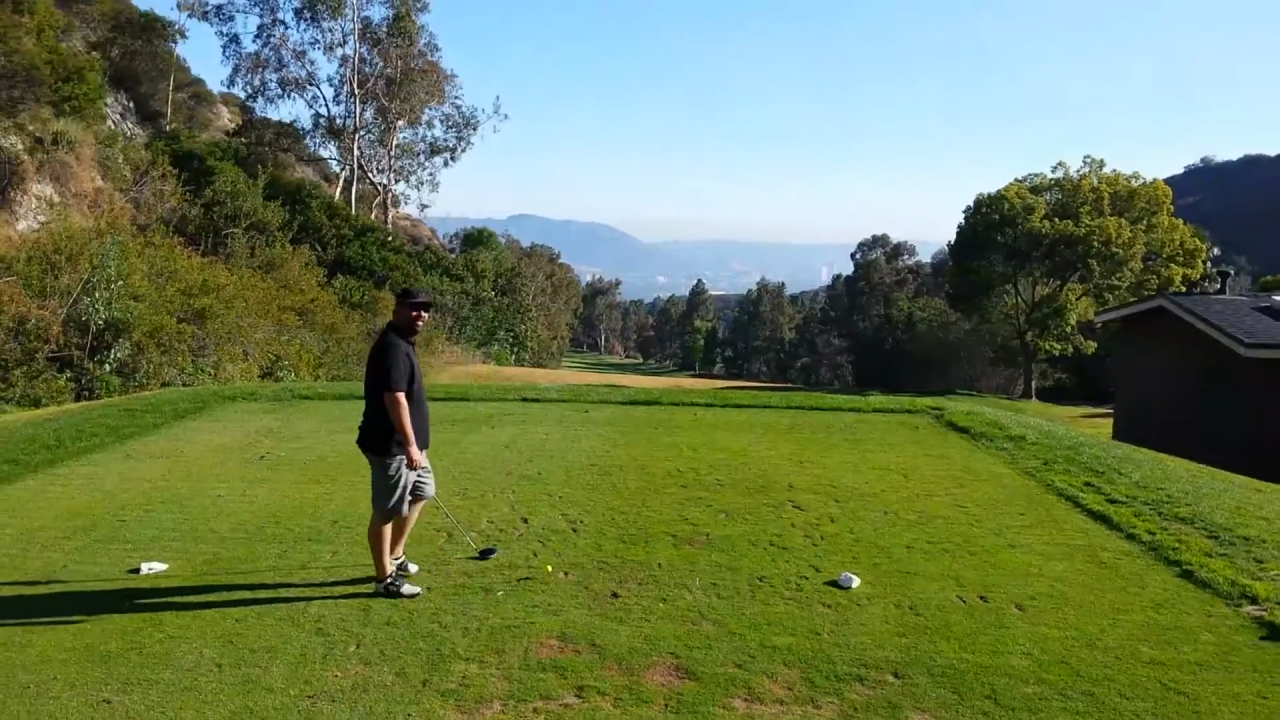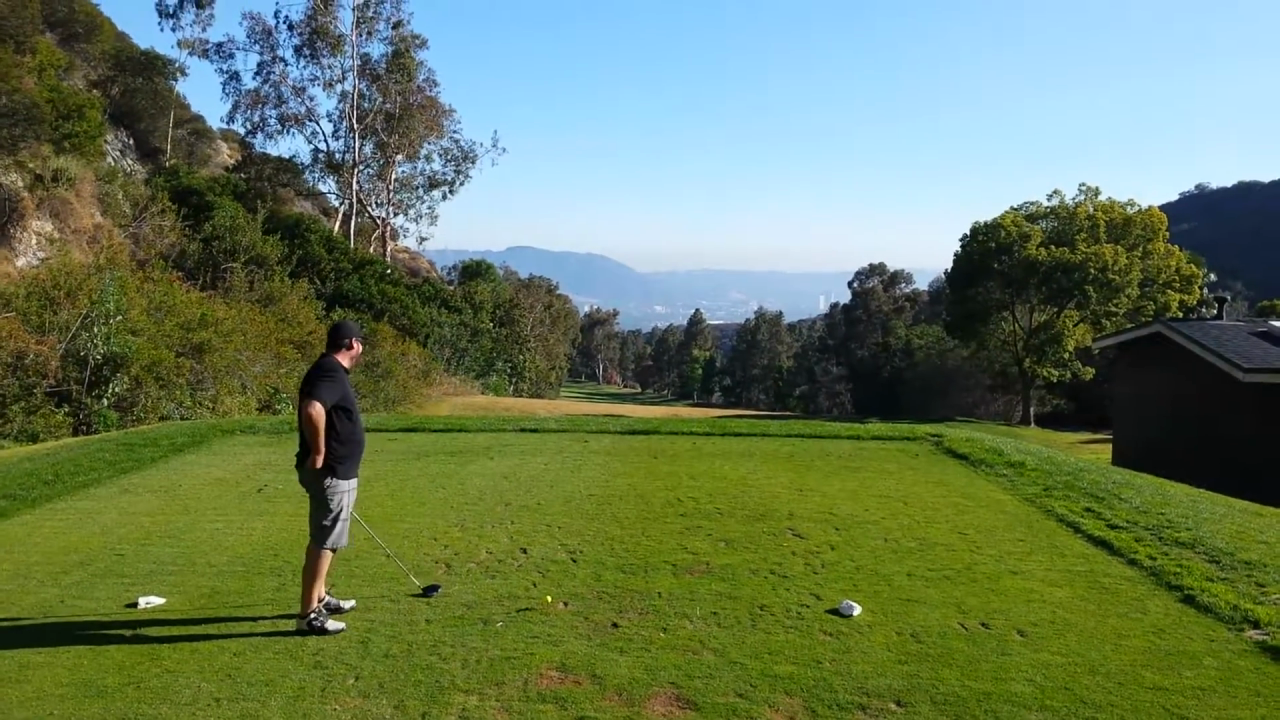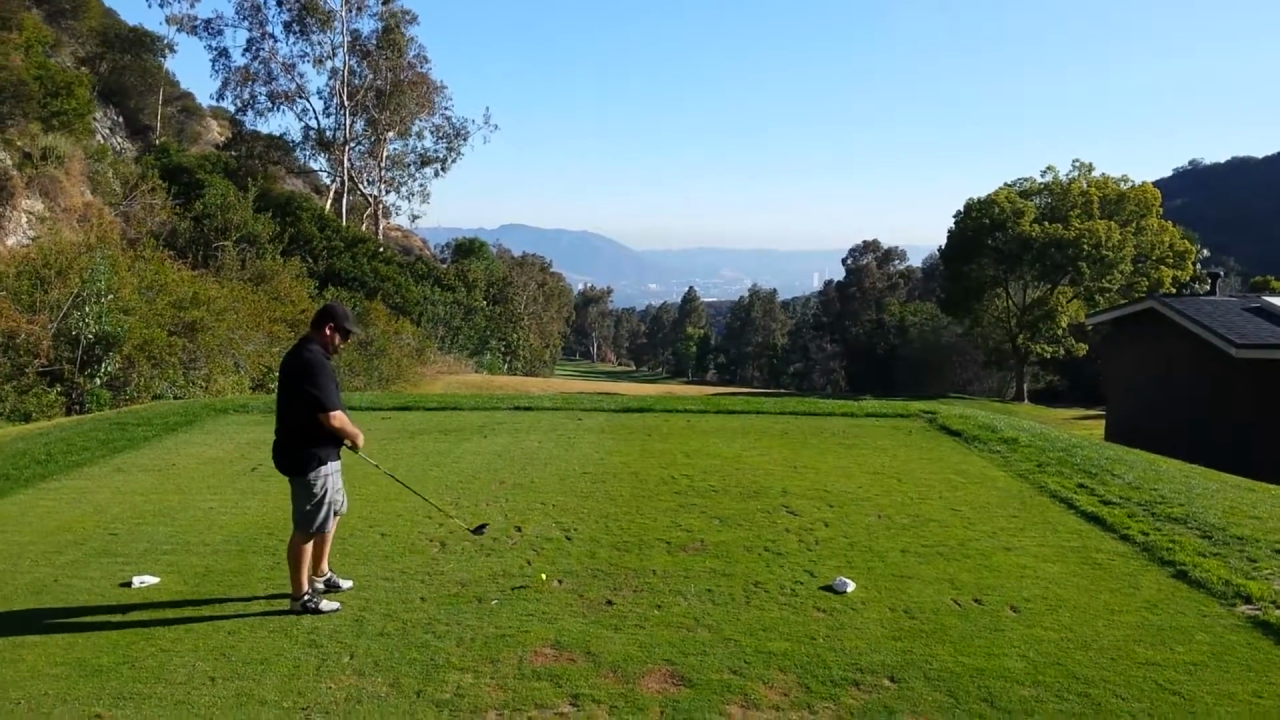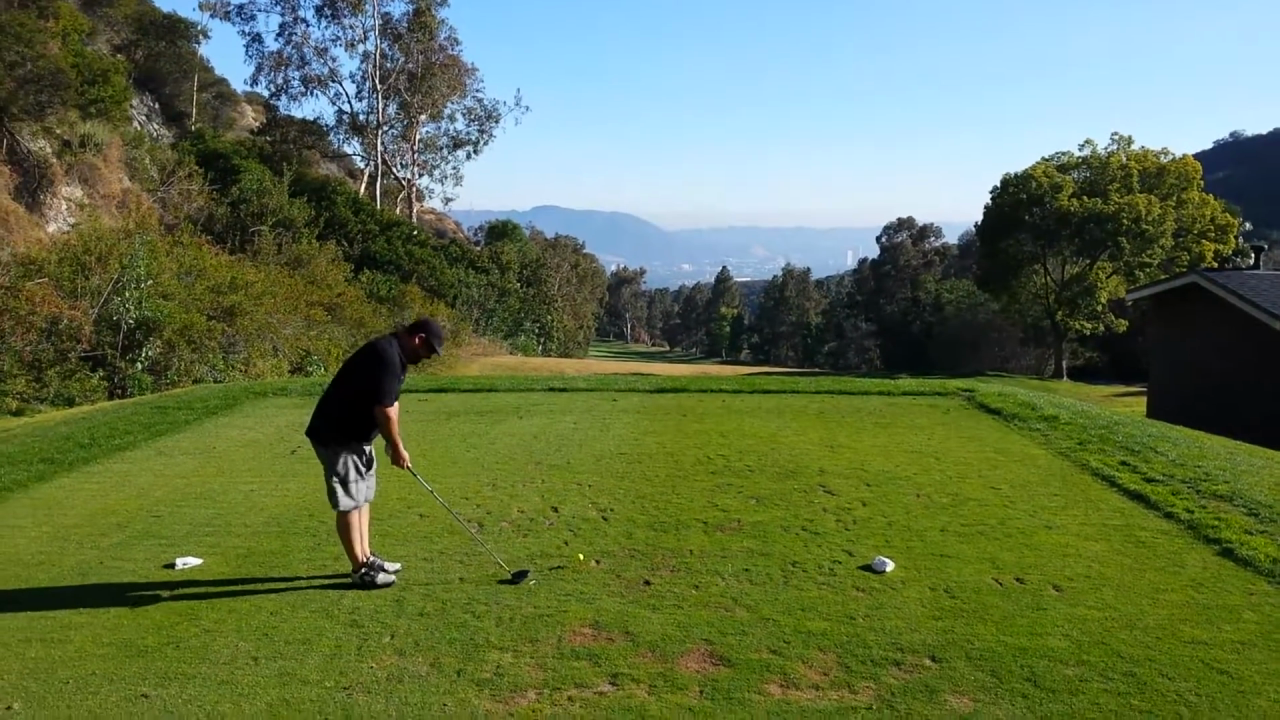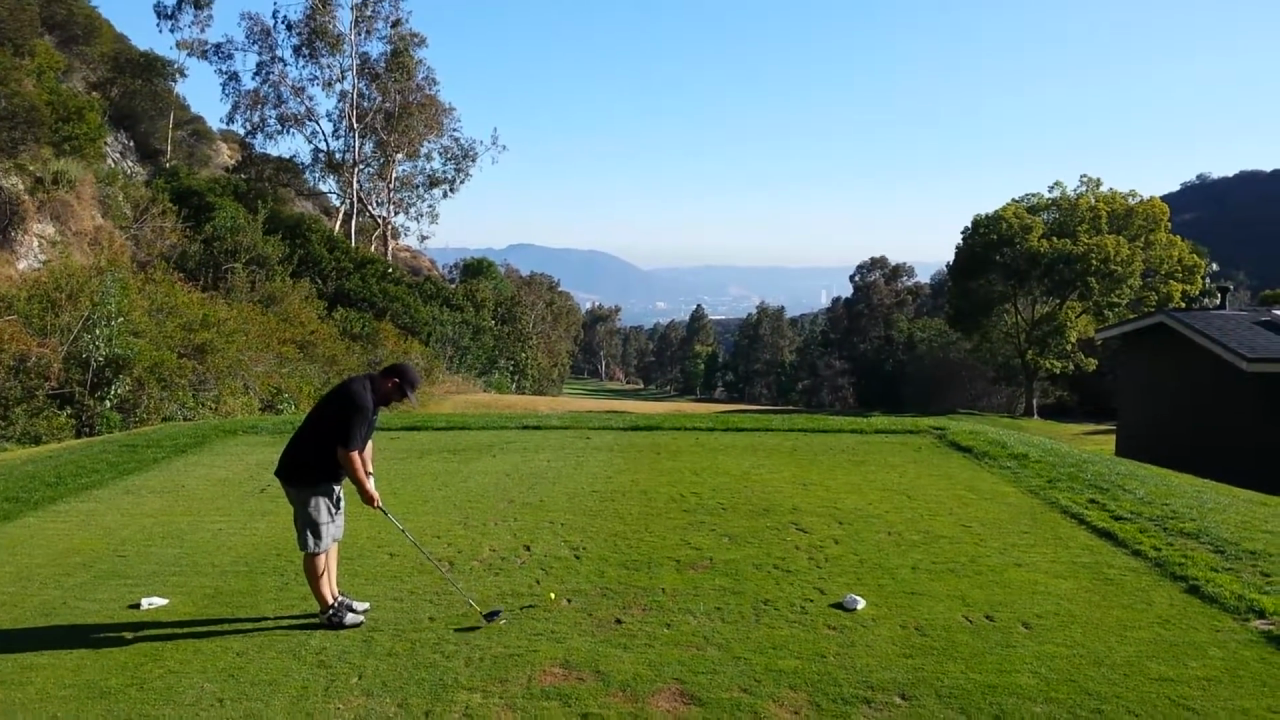
dt=1s
person 1, frame 1
left shoulder: (402, 342)
right shoulder: (392, 347)
right elbow: (395, 399)
right wrist: (410, 445)
left hip: (404, 442)
right hip: (391, 445)
left knee: (420, 493)
right knee: (388, 511)
left ankle: (394, 556)
right ankle: (385, 578)
person 1, frame 2
left shoulder: (328, 370)
right shoulder: (332, 373)
right elbow: (312, 409)
right wrist: (317, 452)
left hip: (329, 471)
right hip: (331, 473)
left knee: (320, 538)
right knee: (327, 543)
left ankle: (319, 599)
right ankle: (308, 614)
person 1, frame 3
left shoulder: (304, 354)
right shoulder: (314, 363)
right elbow: (332, 418)
left wrist: (345, 434)
right wrist: (355, 435)
left hip: (316, 453)
right hip: (311, 457)
left knee: (332, 511)
right knee: (307, 527)
left ankle: (320, 575)
right ankle: (301, 596)
person 1, frame 4
left shoulder: (395, 354)
right shoulder: (386, 356)
left elbow: (391, 403)
right elbow: (384, 411)
left wrist: (394, 444)
right wrist: (398, 449)
left hip: (355, 433)
right hip: (337, 435)
left knee: (362, 496)
right knee: (350, 502)
left ankle: (365, 557)
right ankle: (360, 569)
person 1, frame 5
left shoulder: (367, 392)
right shoulder: (358, 398)
left elbow: (363, 439)
right elbow: (347, 452)
left wrist: (369, 475)
right wrist: (365, 489)
left hip: (326, 474)
right hip: (307, 475)
left knee: (330, 537)
right knee: (317, 543)
left ankle: (335, 598)
right ankle: (328, 609)
